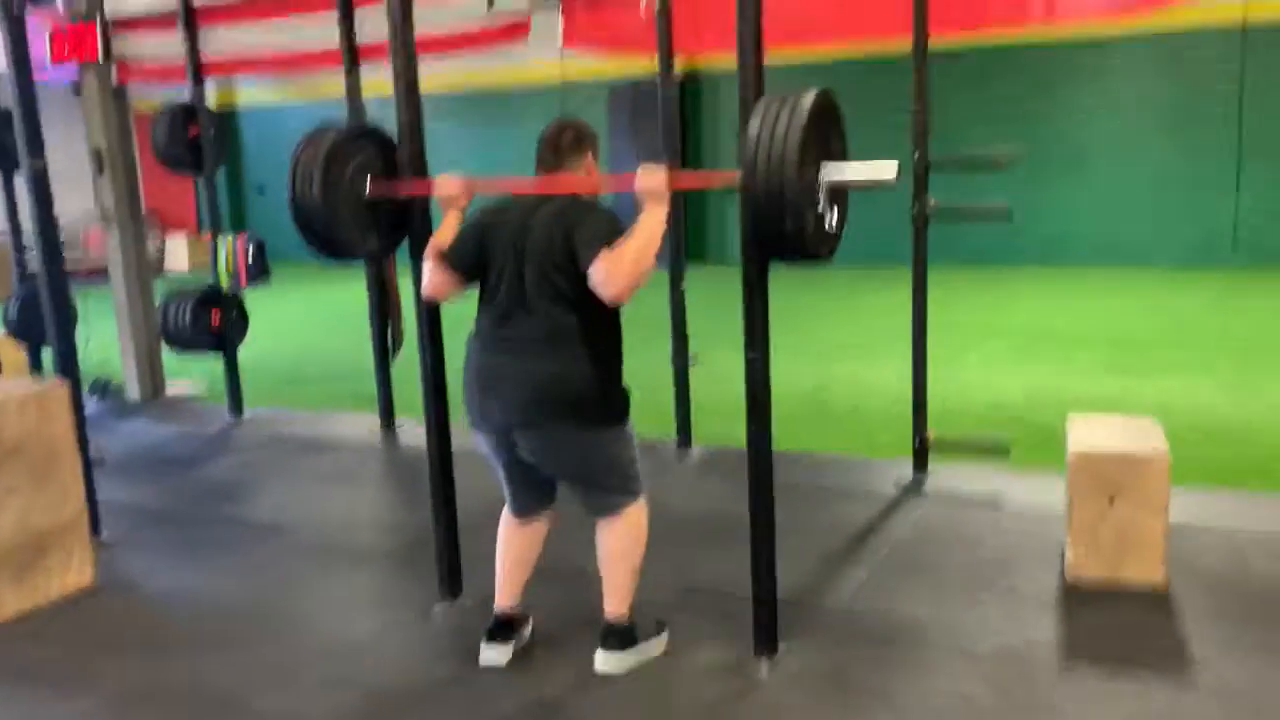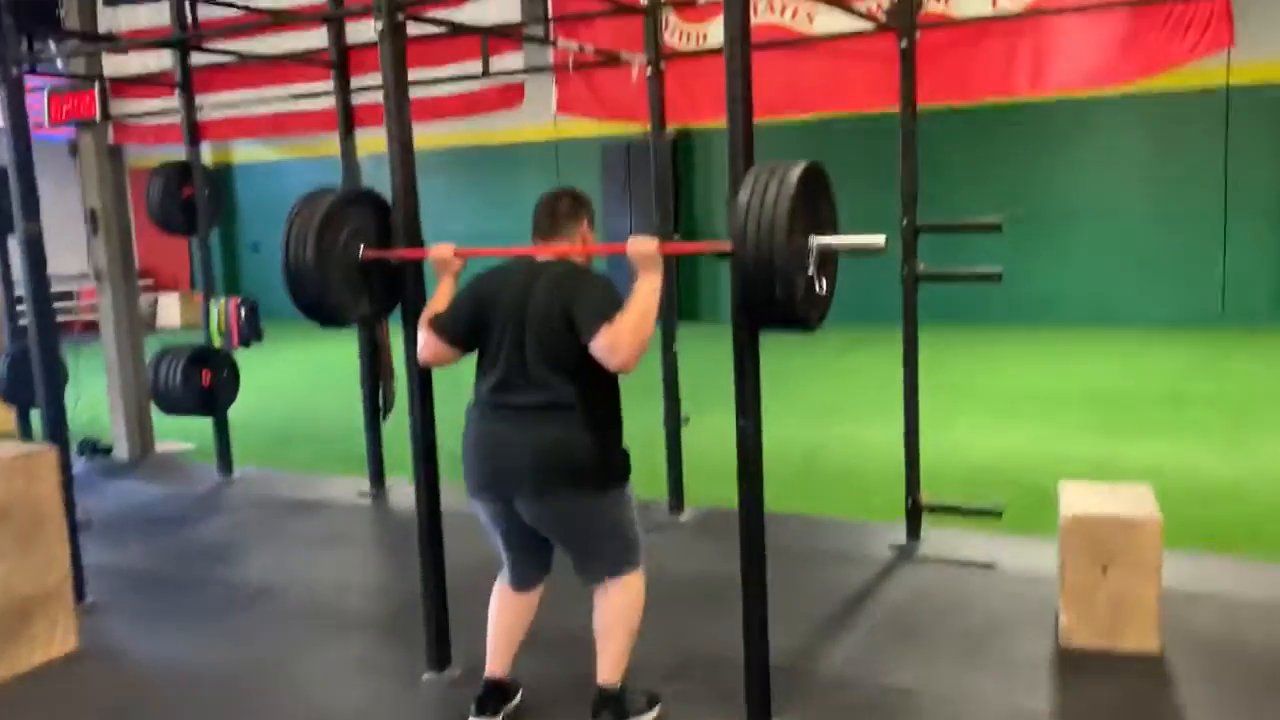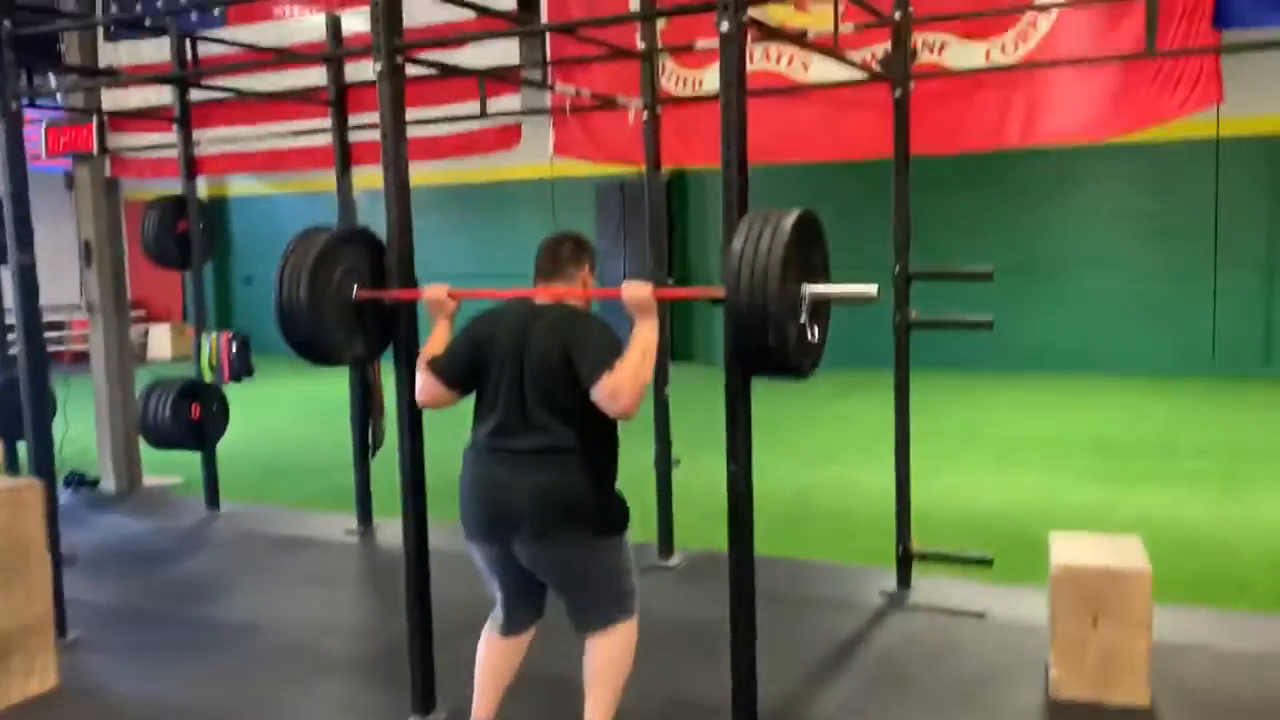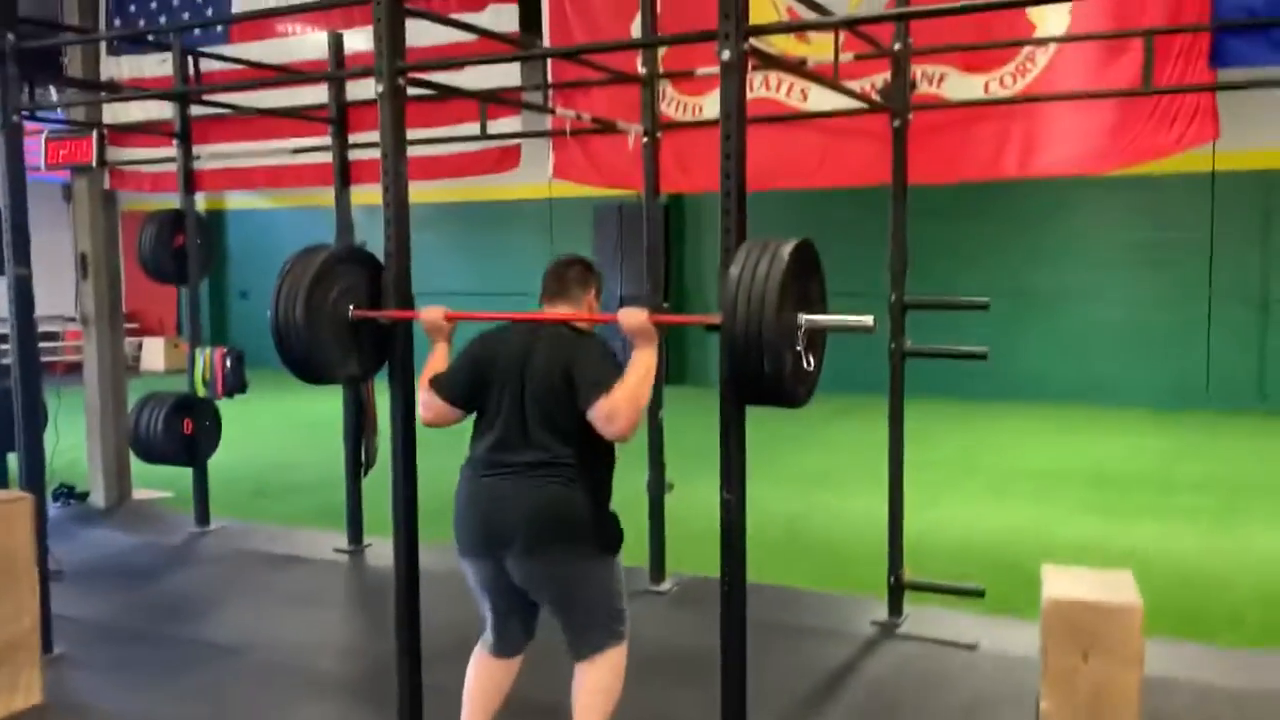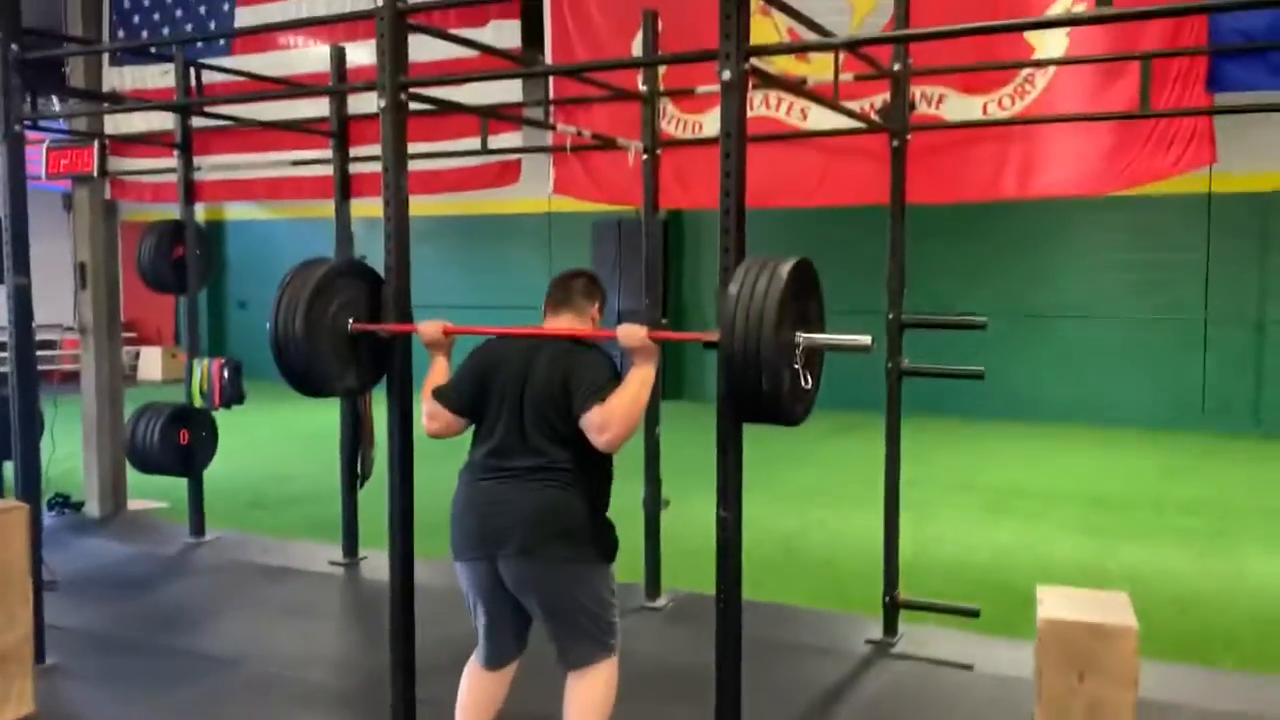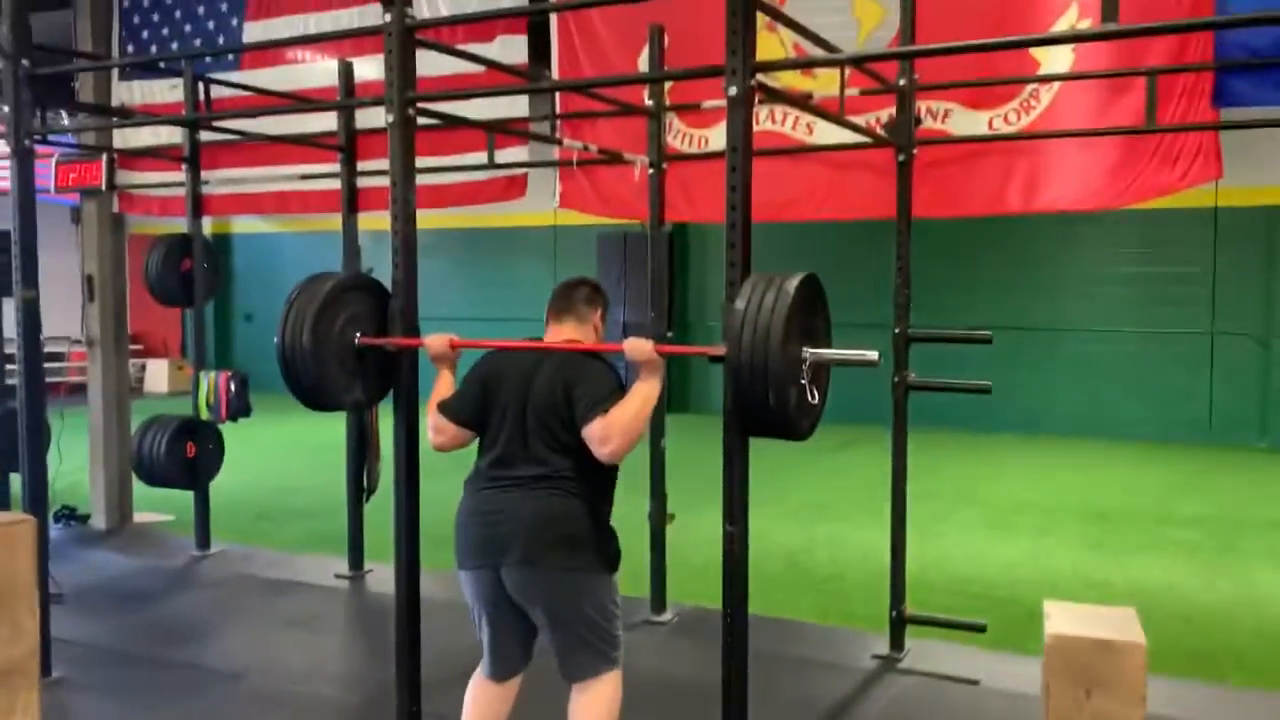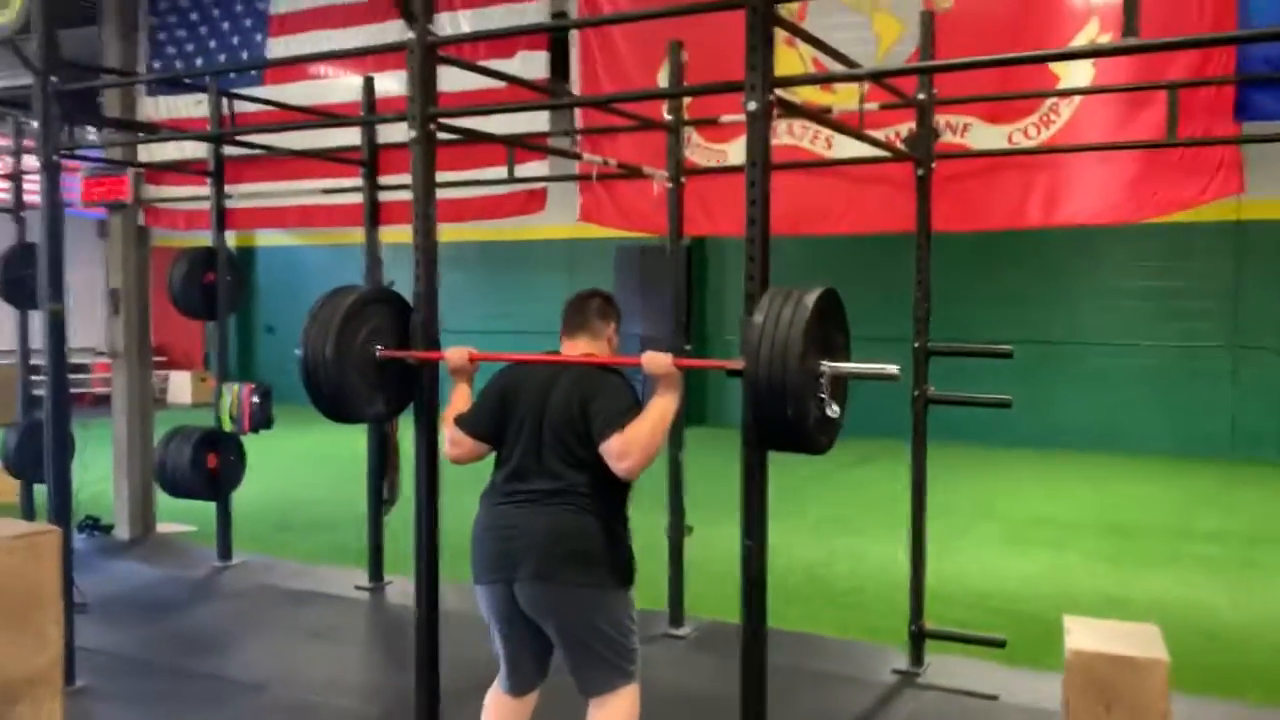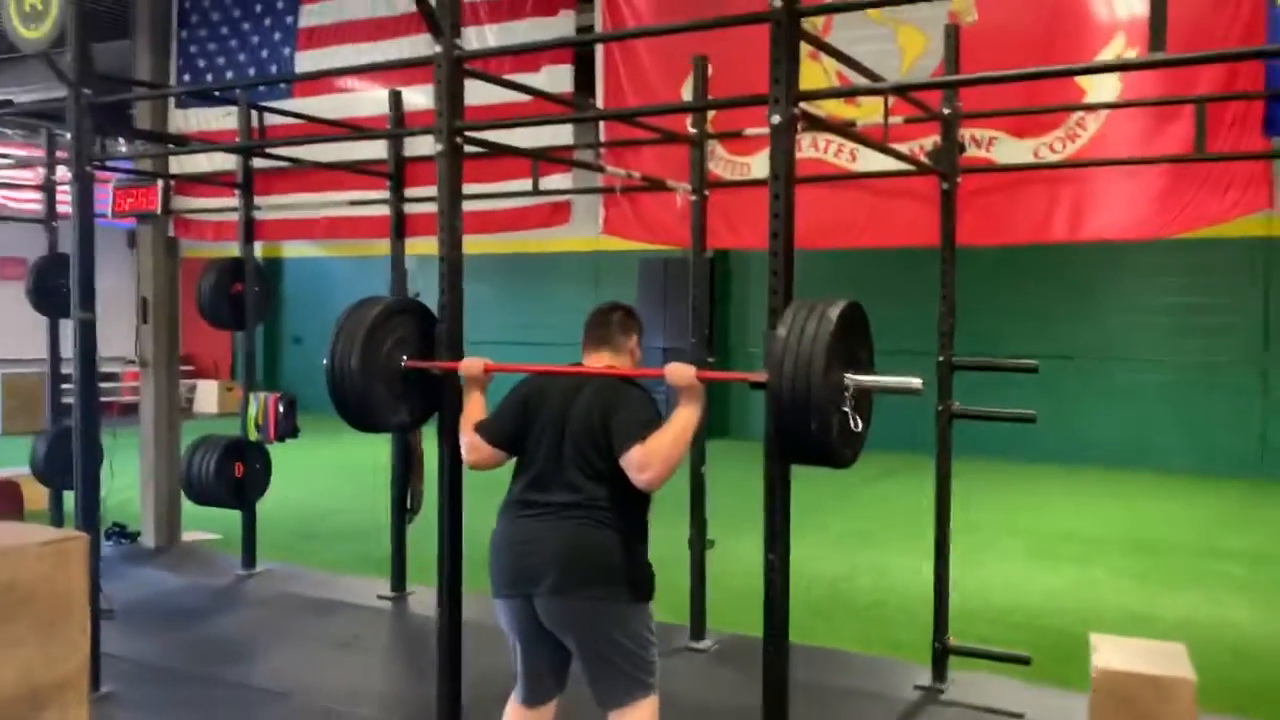
dt=0.1s
person 1, frame 1
left shoulder: (492, 217)
right shoulder: (588, 216)
left elbow: (433, 283)
right elbow: (616, 282)
left wrist: (452, 212)
right wrist: (654, 209)
left hip: (492, 390)
right hip: (566, 396)
left knee: (525, 505)
right knee: (622, 500)
left ankle: (502, 624)
right ankle: (618, 633)
person 1, frame 2
left shoulder: (488, 284)
right shoulder: (586, 287)
left elbow: (429, 351)
right elbow: (619, 353)
left wrist: (446, 279)
right wrist: (648, 278)
left hip: (489, 462)
right hip: (565, 462)
left knee: (521, 571)
right knee: (619, 568)
person 1, frame 3
left shoulder: (487, 325)
right shoulder: (583, 329)
left elbow: (427, 392)
right elbow: (620, 399)
left wrist: (440, 320)
right wrist: (646, 323)
left hip: (486, 501)
right hip: (564, 505)
left knee: (512, 613)
right knee: (613, 613)
person 1, frame 4
left shoulder: (489, 343)
right shoulder: (586, 350)
left elbow: (431, 411)
right elbow: (615, 422)
left wrist: (440, 341)
right wrist: (645, 349)
left hip: (480, 516)
right hip: (558, 523)
left knee: (502, 638)
right knee: (603, 642)
person 1, frame 5
left shoulder: (491, 352)
right shoulder: (587, 359)
left elbow: (435, 422)
right elbow: (607, 430)
left wrist: (439, 354)
right wrist: (643, 364)
left hip: (476, 522)
right hip: (554, 529)
left knee: (495, 649)
right knee: (593, 655)
person 1, frame 6
left shoulder: (495, 363)
right shoulder: (589, 370)
left elbow: (441, 434)
right elbow: (609, 443)
left wrist: (444, 369)
right wrist: (649, 378)
left hip: (481, 533)
right hip: (556, 540)
left knee: (499, 663)
right knee: (597, 668)
person 1, frame 7
left shoulder: (512, 377)
right shoulder: (606, 384)
left elbow: (458, 447)
right elbow: (627, 458)
left wrist: (461, 381)
right wrist: (667, 391)
left hip: (497, 547)
right hip: (572, 556)
left knee: (516, 677)
right knee: (614, 683)
person 1, frame 8
left shoulder: (534, 388)
right shoulder: (627, 397)
left elbow: (476, 454)
right elbow: (647, 470)
left wrist: (474, 390)
right wrist: (689, 404)
left hip: (515, 559)
right hip: (589, 568)
